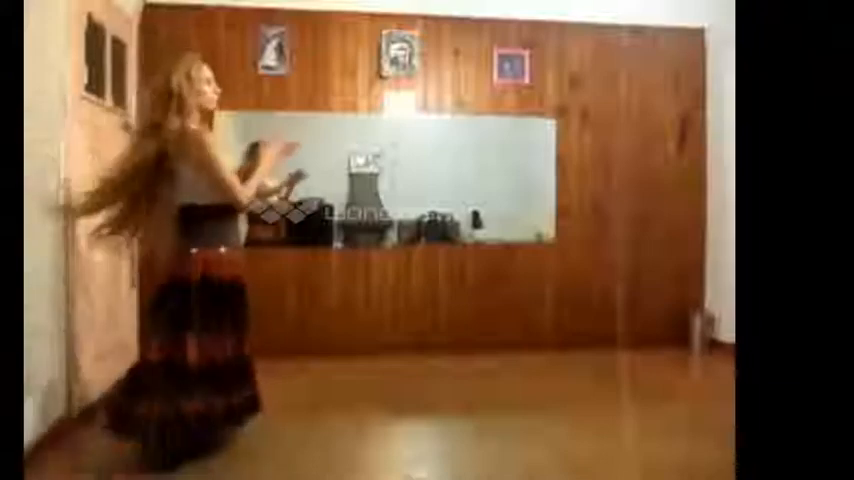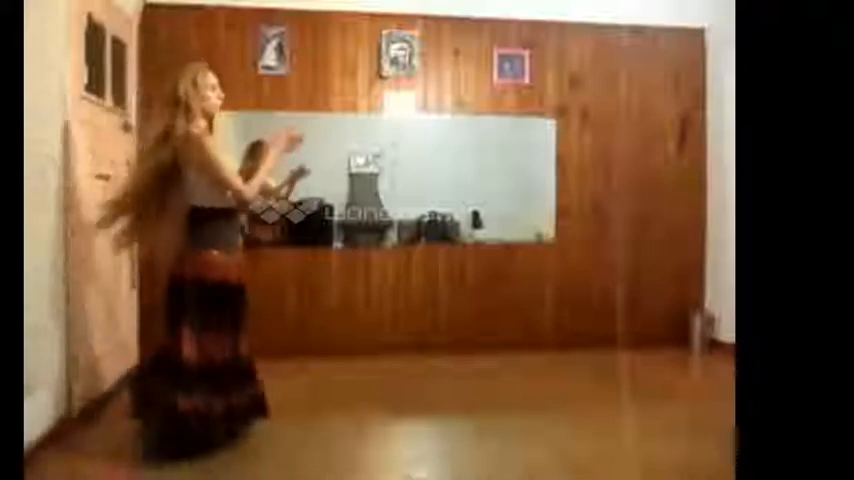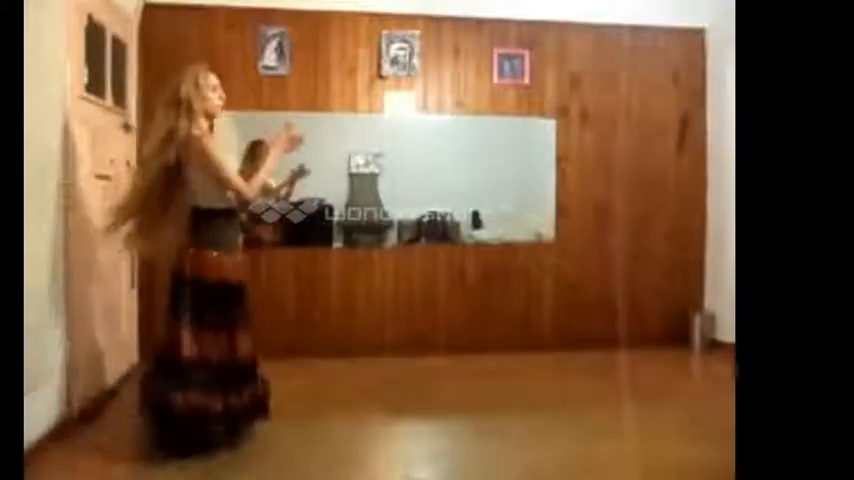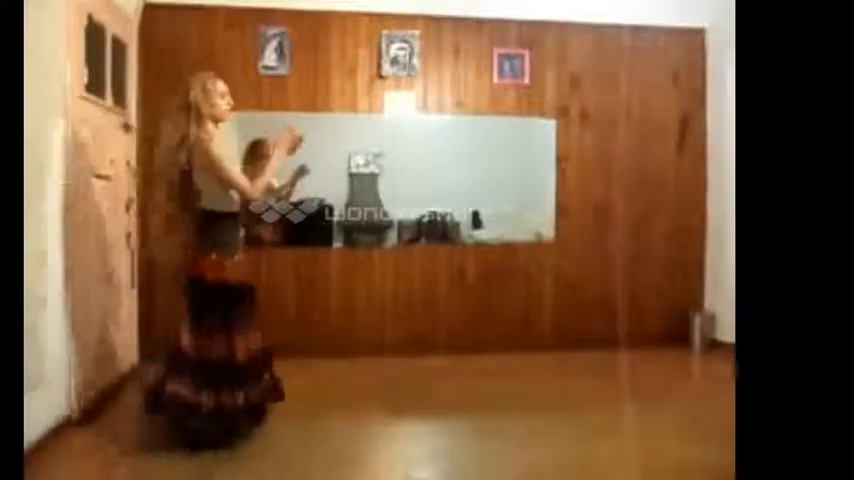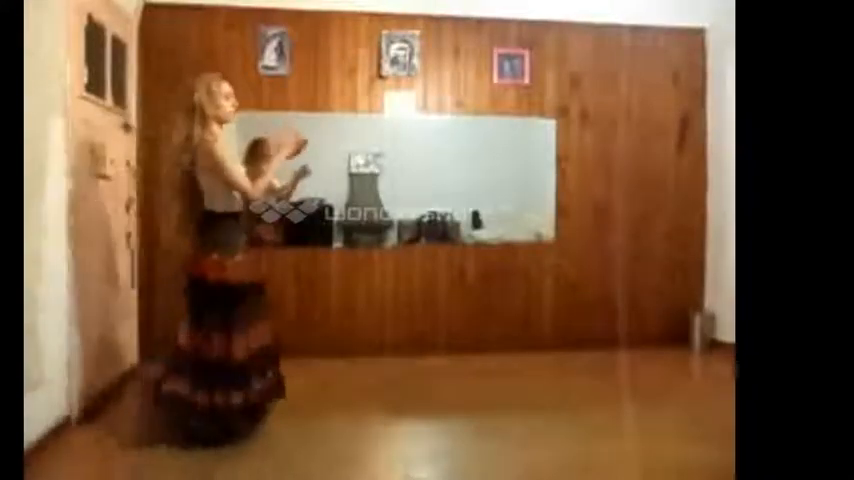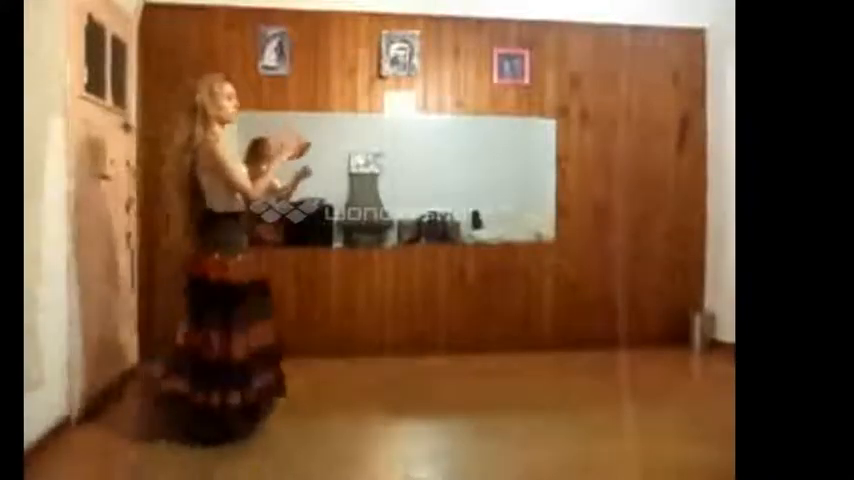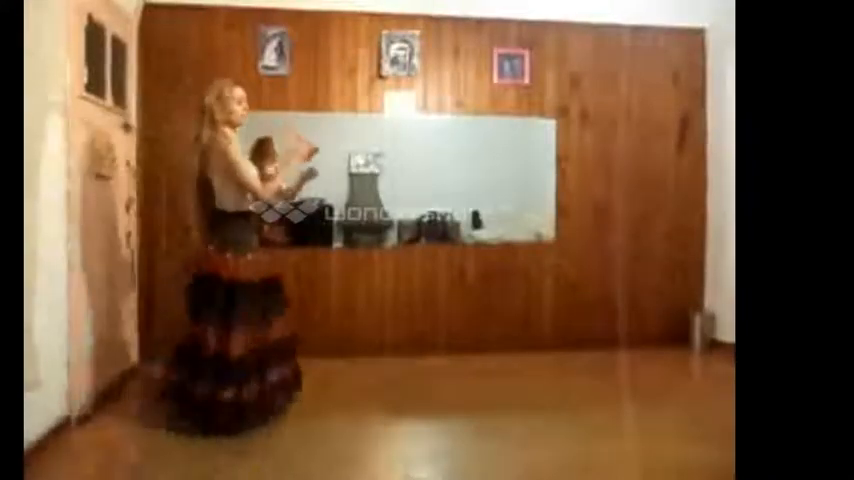
dt=0.1s
person 1, frame 1
left shoulder: (177, 133)
right shoulder: (195, 135)
right elbow: (239, 197)
left wrist: (264, 163)
right wrist: (267, 159)
left hip: (193, 242)
right hip: (211, 245)
left knee: (189, 338)
right knee: (209, 339)
left ankle: (167, 429)
right ankle: (195, 432)
person 1, frame 2
left shoulder: (187, 138)
right shoulder: (197, 138)
left elbow: (224, 188)
right elbow: (244, 194)
left wrist: (269, 156)
right wrist: (272, 154)
left hip: (202, 242)
right hip: (214, 245)
left knee: (200, 337)
right knee: (211, 338)
left ankle: (187, 424)
right ankle: (203, 427)
person 1, frame 3
left shoulder: (194, 137)
right shoulder: (199, 139)
left elbow: (228, 187)
right elbow: (246, 192)
left wrist: (272, 154)
right wrist: (274, 153)
left hip: (210, 240)
right hip: (214, 245)
left knee: (204, 333)
right knee: (216, 335)
left ankle: (194, 419)
right ankle: (201, 424)
person 1, frame 4
left shoulder: (203, 141)
right shoulder: (204, 143)
left elbow: (237, 188)
right elbow: (250, 192)
left wrist: (275, 155)
right wrist: (276, 154)
left hip: (216, 242)
right hip: (219, 246)
left knee: (223, 332)
right knee: (219, 333)
left ankle: (214, 414)
right ankle: (211, 420)
person 1, frame 5
left shoulder: (207, 141)
right shoulder: (209, 143)
left elbow: (241, 188)
right elbow: (251, 192)
left wrist: (278, 157)
right wrist: (278, 156)
left hip: (222, 240)
right hip: (222, 243)
left knee: (226, 329)
right knee: (222, 331)
left ankle: (210, 413)
right ankle: (214, 418)
person 1, frame 6
left shoulder: (209, 142)
right shoulder: (211, 143)
left elbow: (243, 189)
right elbow: (251, 193)
left wrist: (281, 159)
right wrist: (280, 157)
left hip: (223, 239)
right hip: (224, 242)
left knee: (230, 328)
right knee: (223, 330)
left ankle: (223, 410)
right ankle: (214, 416)
person 1, frame 7
left shoulder: (221, 142)
right shoulder: (224, 143)
left elbow: (254, 191)
right elbow: (263, 194)
right wrist: (292, 160)
left hip: (232, 238)
right hip: (234, 242)
left knee: (236, 325)
right knee: (231, 328)
right ankle: (221, 410)
